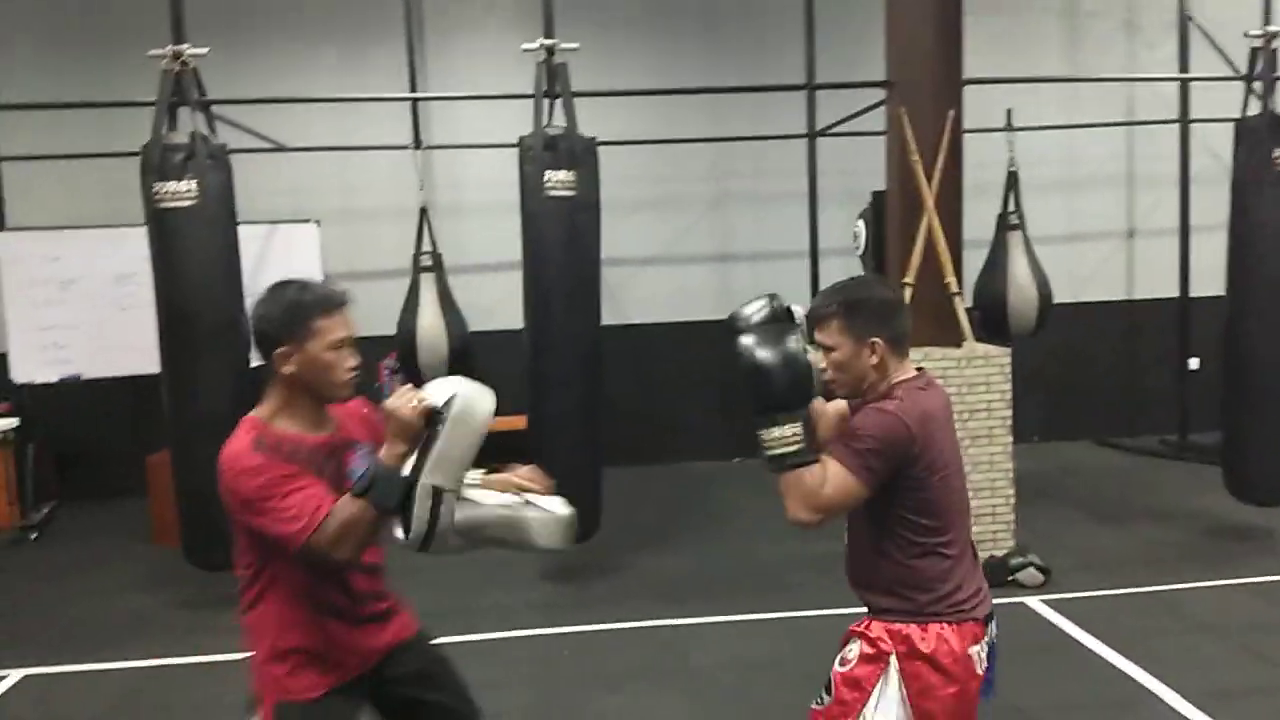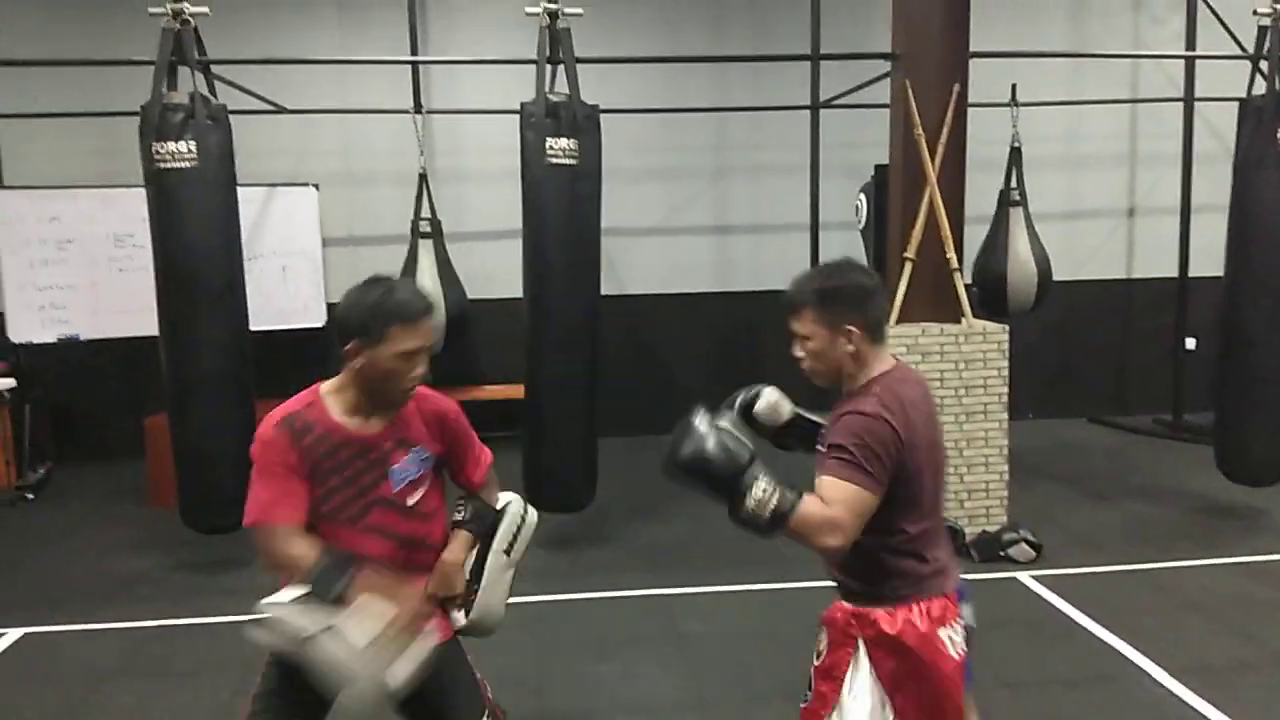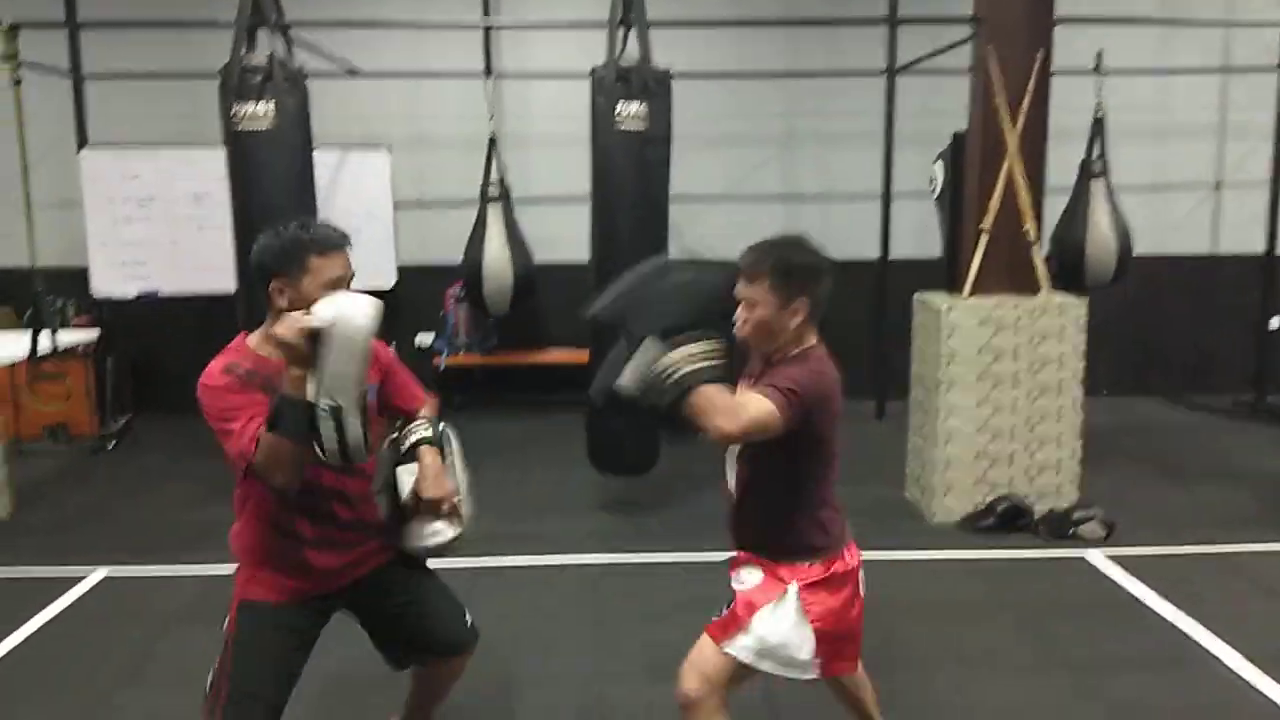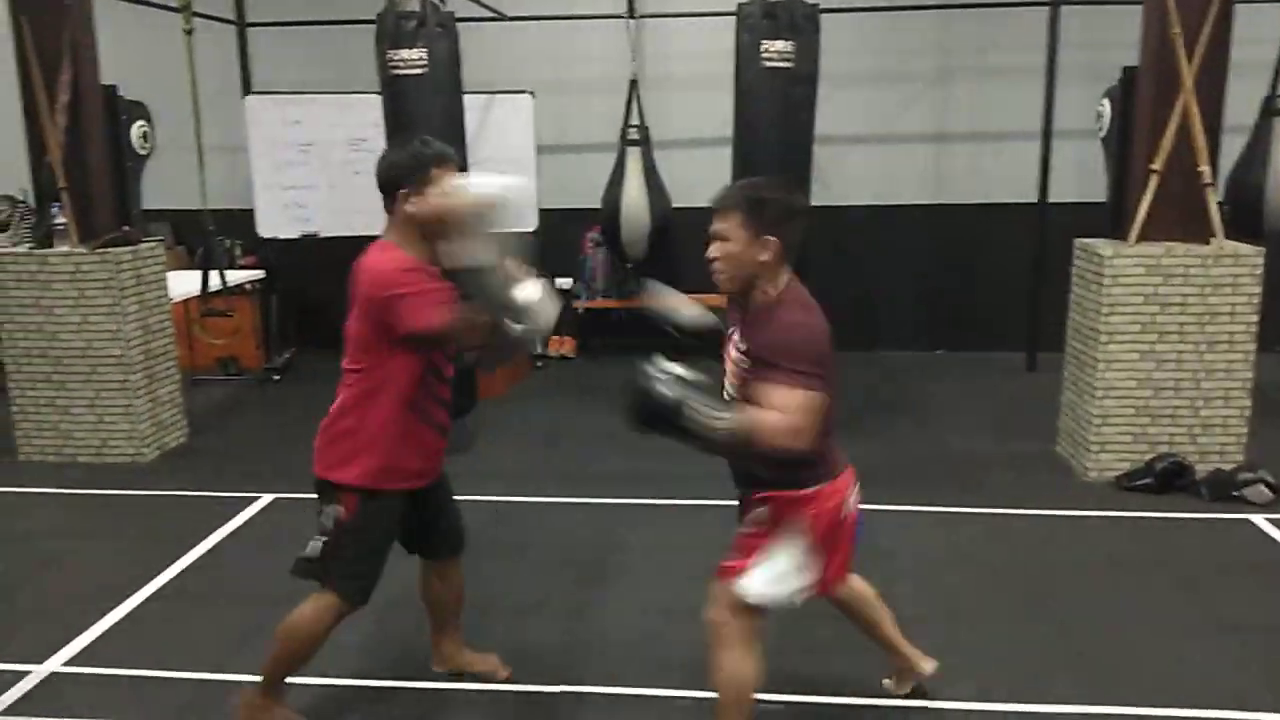
dt=1s
person 1, frame 1
left shoulder: (354, 416)
right shoulder: (250, 458)
left elbow: (408, 489)
right elbow: (339, 543)
left wrist: (493, 484)
right wrist: (394, 450)
left hip: (380, 630)
right hip: (301, 660)
person 1, frame 2
left shoulder: (436, 414)
right shoulder: (285, 433)
left elbow: (485, 487)
right elbow: (281, 545)
left wrist: (461, 545)
right wrist: (366, 591)
left hip: (415, 619)
person 1, frame 3
left shoulder: (365, 351)
right shoulder: (226, 379)
left elbow: (419, 410)
right elbow: (285, 474)
left wrist: (430, 463)
right wrist: (295, 375)
left hip: (367, 550)
right hip: (279, 576)
left knee: (451, 643)
person 1, frame 4
left shoulder: (418, 264)
right shoulder: (387, 268)
left elbow: (472, 332)
right elbow: (462, 327)
left hip: (411, 455)
right hip: (365, 460)
left knee: (446, 549)
right knee: (340, 591)
left ankle: (448, 648)
person 2, frame 1
left shoulder: (892, 422)
right shoulder: (920, 395)
left elbow: (807, 507)
right elbow: (830, 430)
left wrist: (779, 415)
left hip: (922, 636)
right hip: (958, 615)
person 2, frame 2
left shoulder: (869, 419)
right shoulder: (902, 382)
left elbow: (831, 531)
left wrist: (741, 478)
right wrist: (797, 423)
left hip: (888, 617)
right hip: (932, 593)
person 2, frame 3
left shoulder: (806, 380)
right shoulder: (783, 361)
left elbow: (727, 422)
right elbow: (731, 414)
left hip: (795, 573)
right hip: (809, 555)
right knee: (830, 652)
person 2, frame 4
left shoulder: (792, 326)
right shoulder: (755, 296)
left elbow: (787, 433)
left wrist: (692, 410)
left hip: (799, 499)
right hip: (781, 491)
left knee: (727, 621)
right knee: (830, 577)
right ankle: (910, 662)
